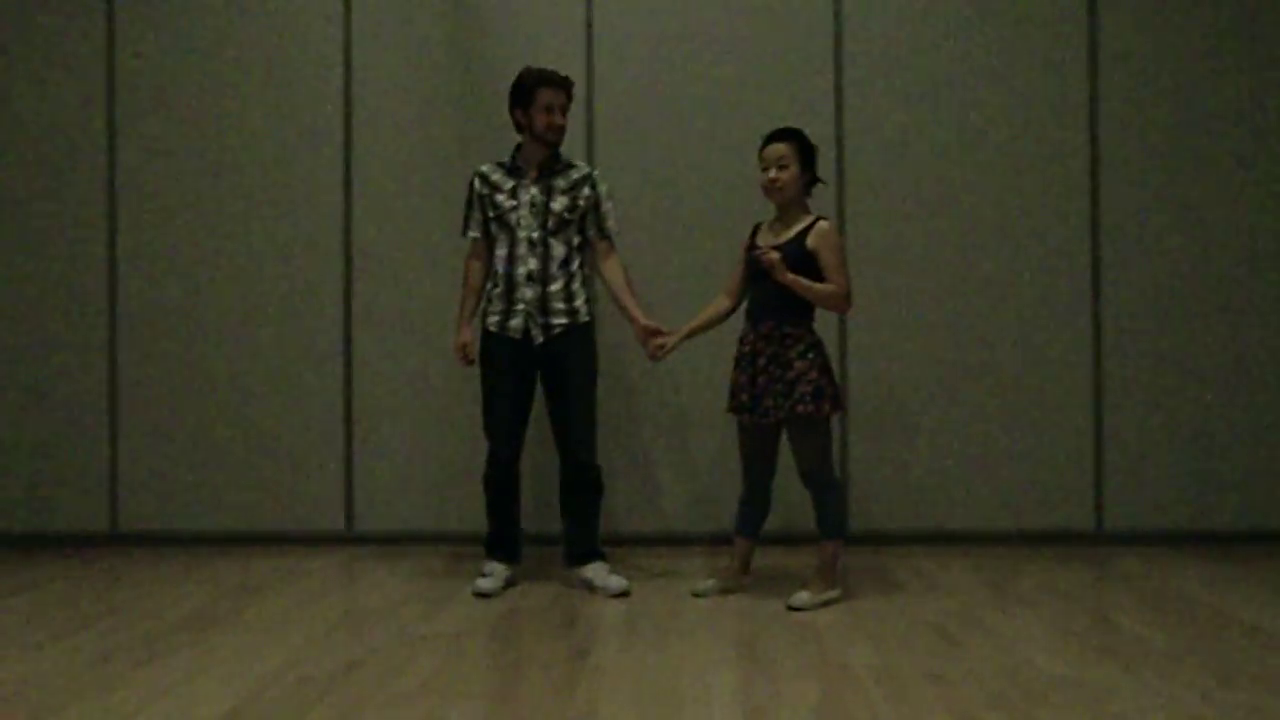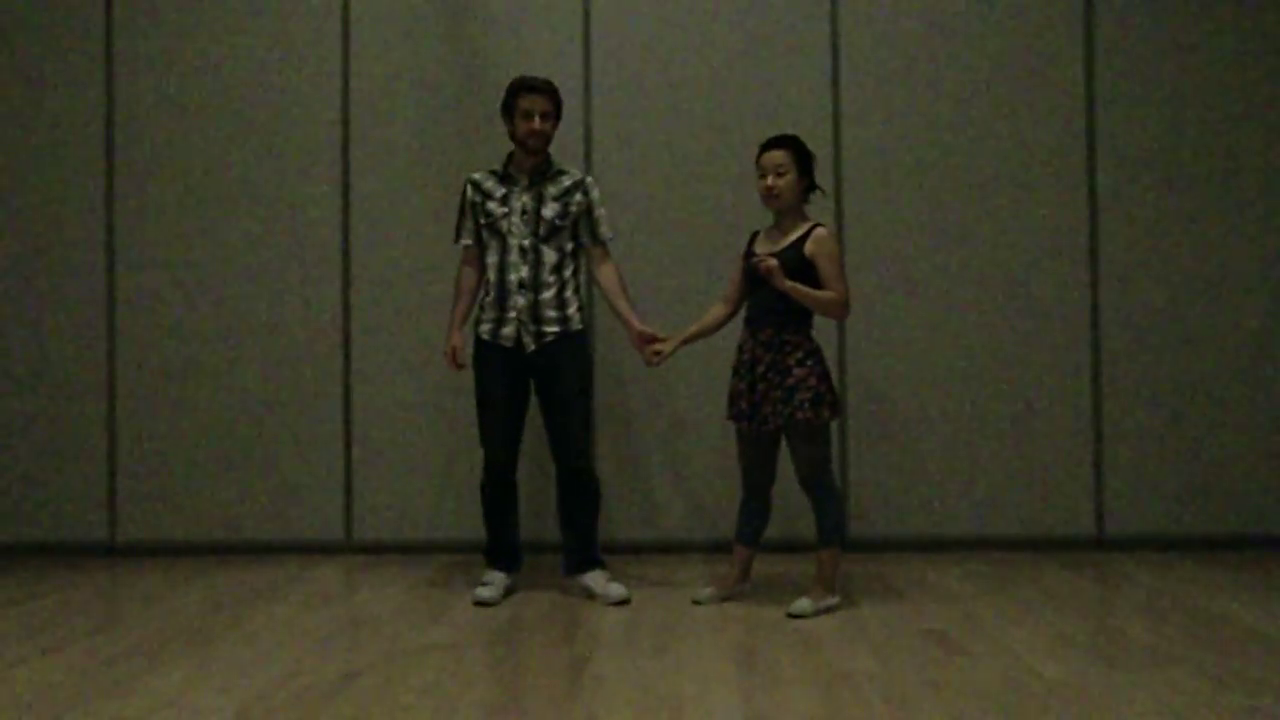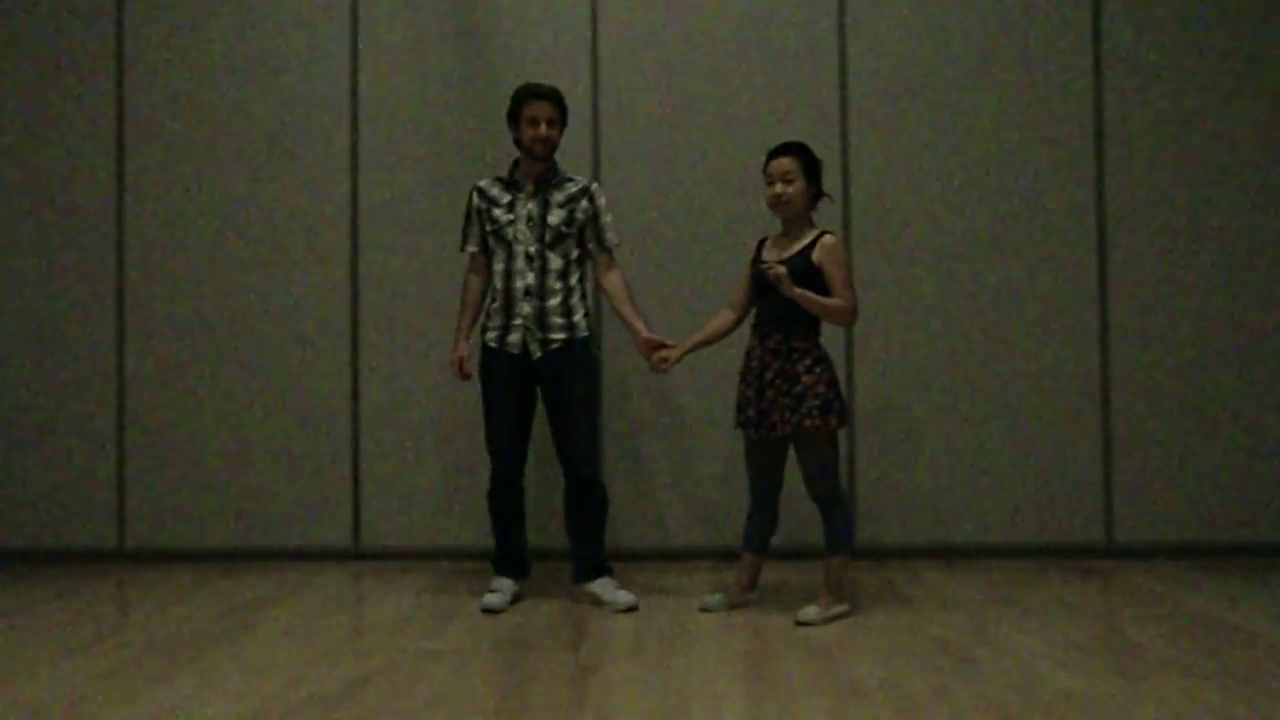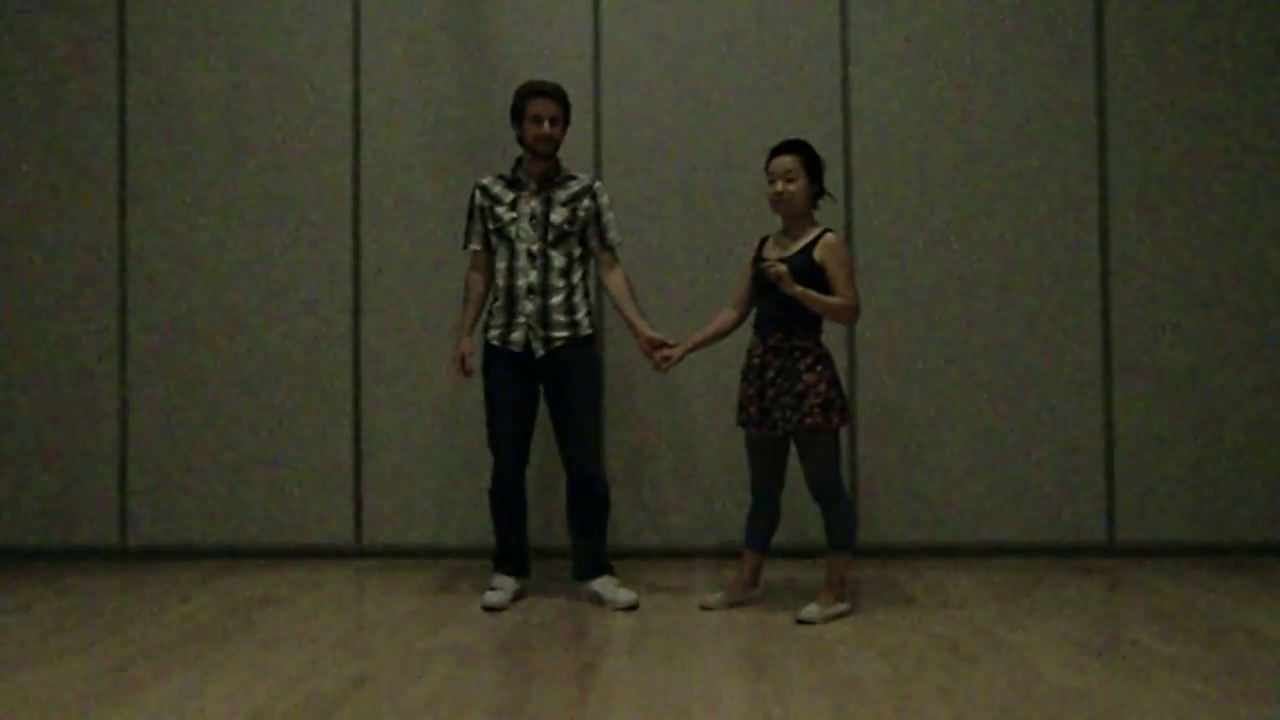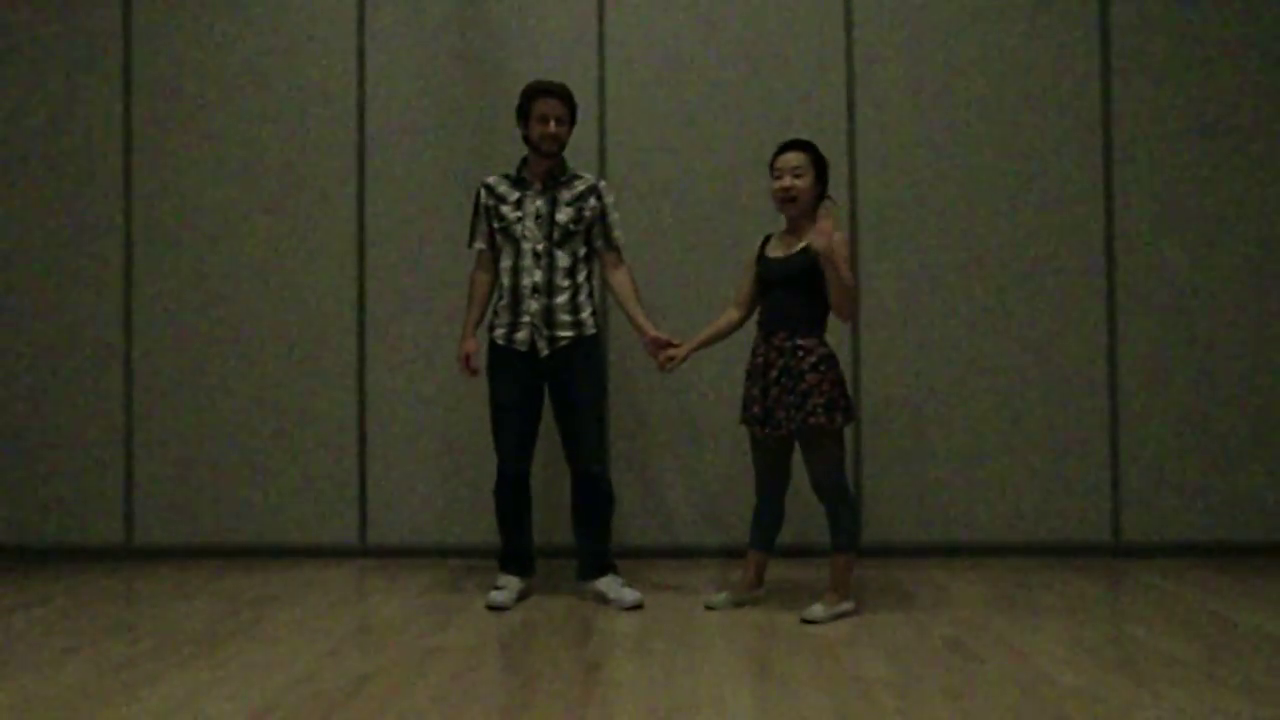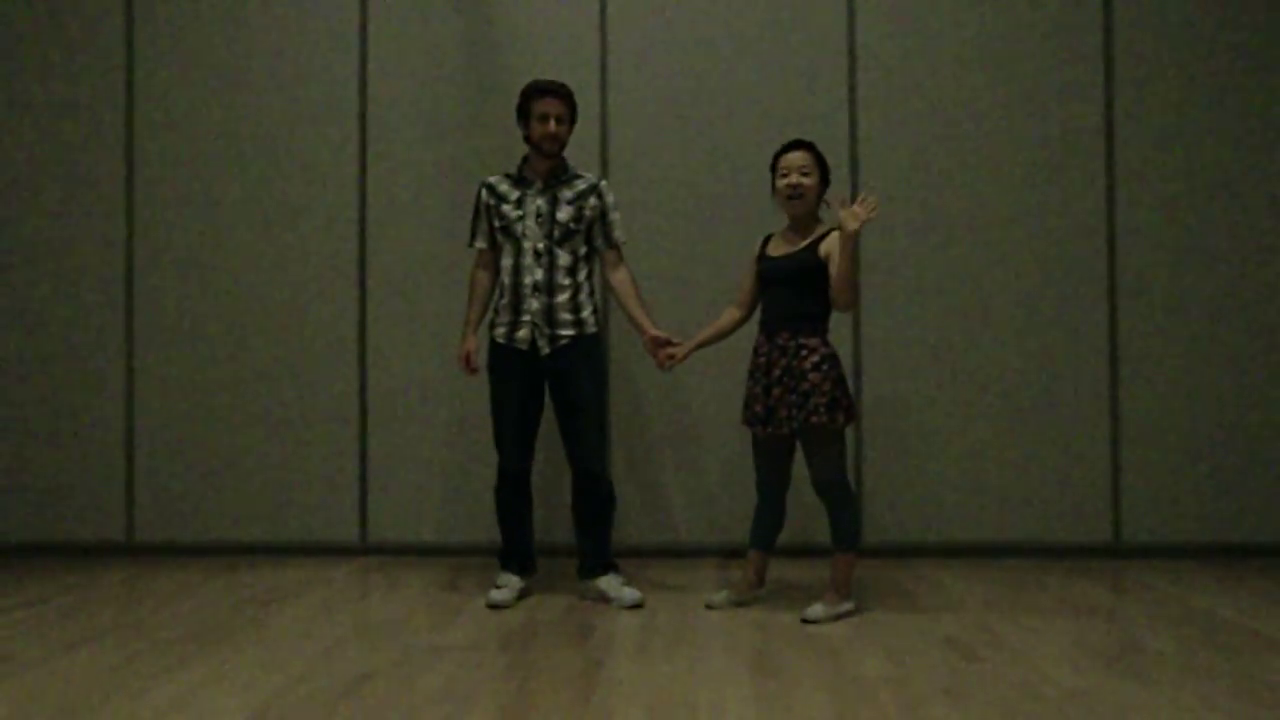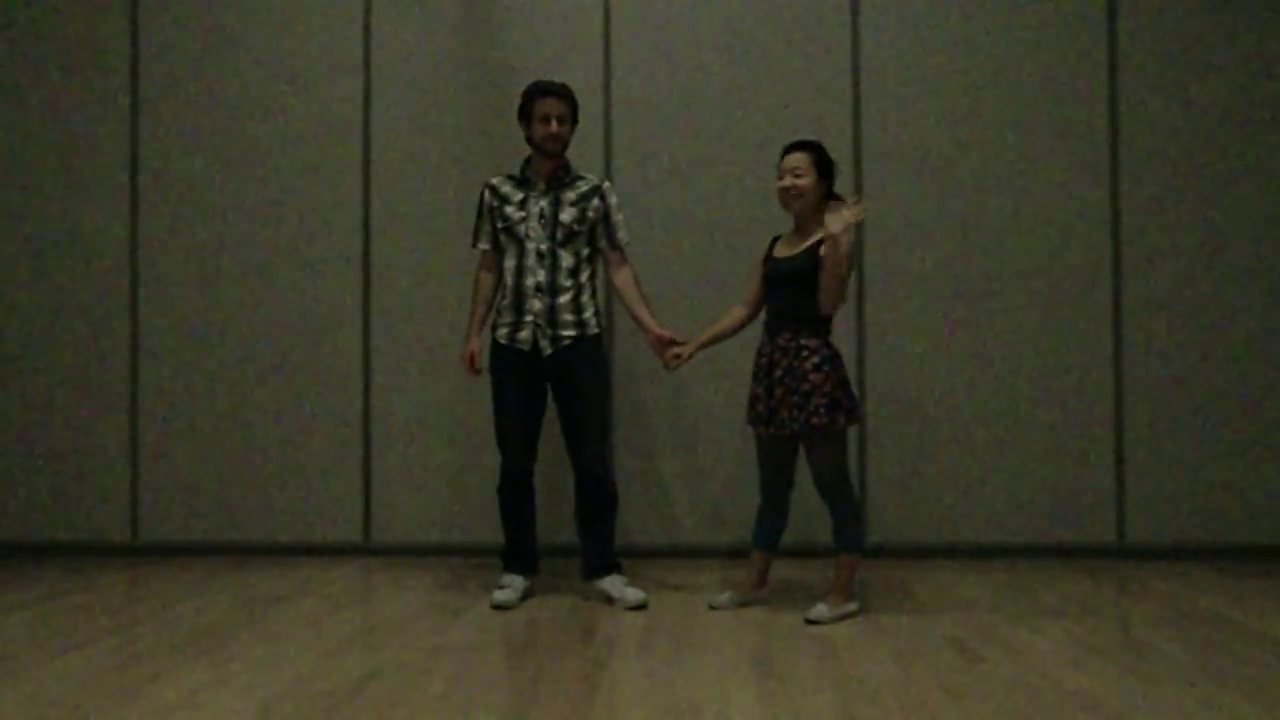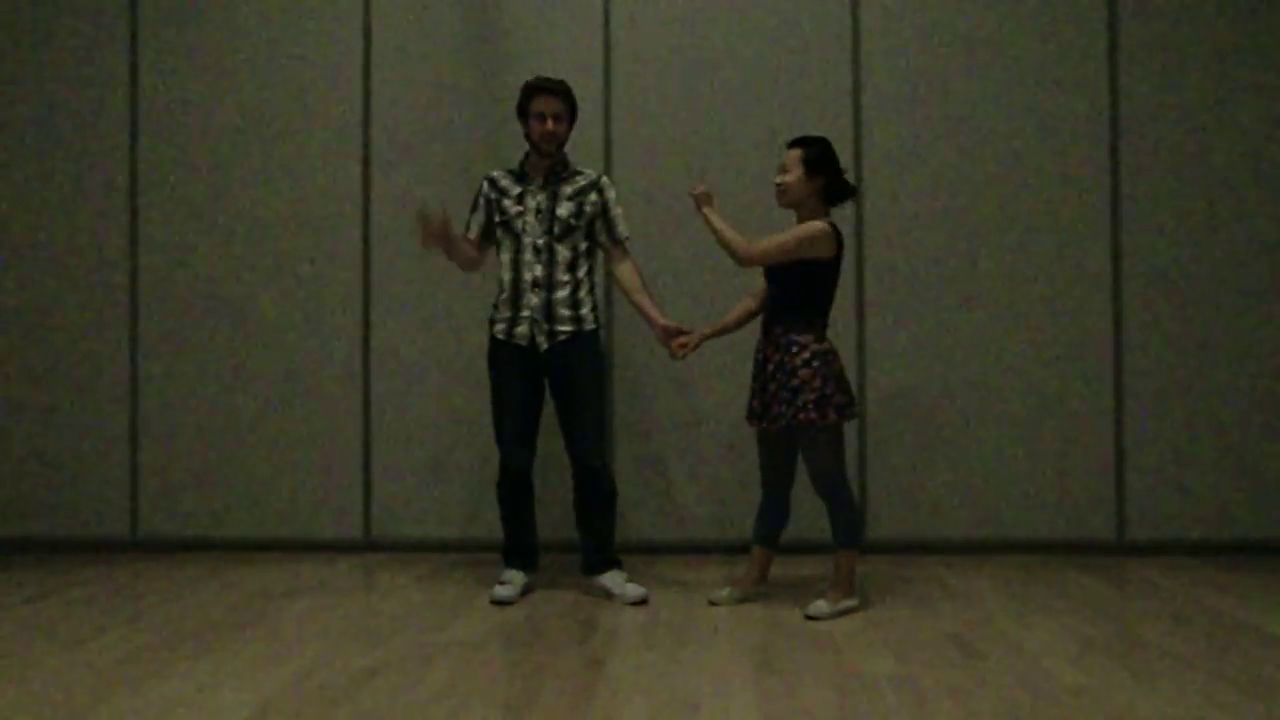
dt=0.4s
person 1, frame 1
left shoulder: (584, 181)
right shoulder: (487, 180)
left elbow: (604, 255)
right elbow: (478, 257)
left wrist: (637, 317)
right wrist: (465, 322)
left hip: (568, 332)
right hip: (504, 332)
left knee: (579, 451)
right knee: (502, 451)
left ankle: (586, 557)
right ankle: (500, 557)
person 1, frame 2
left shoulder: (577, 187)
right shoulder: (480, 187)
left elbow: (600, 260)
right elbow: (471, 264)
left wrist: (632, 323)
right wrist: (455, 328)
left hip: (562, 339)
right hip: (497, 341)
left knee: (575, 458)
right knee: (498, 459)
left ankle: (586, 565)
right ankle: (500, 566)
person 1, frame 3
left shoulder: (583, 194)
right shoulder: (485, 195)
left elbow: (606, 267)
right elbow: (477, 272)
left wrist: (639, 330)
right wrist: (461, 337)
left hip: (568, 345)
right hip: (504, 348)
left knee: (582, 465)
right knee: (505, 467)
left ankle: (594, 572)
right ankle: (508, 572)
person 1, frame 4
left shoulder: (586, 192)
right shoulder: (488, 192)
left elbow: (609, 266)
right elbow: (479, 270)
left wrist: (641, 329)
right wrist: (464, 335)
left hip: (571, 344)
right hip: (506, 346)
left knee: (585, 463)
right knee: (507, 465)
left ankle: (595, 571)
right ankle: (509, 571)
person 1, frame 5
left shoulder: (591, 192)
right shoulder: (493, 192)
left elbow: (613, 265)
right elbow: (484, 268)
left wrist: (646, 328)
right wrist: (468, 333)
left hip: (576, 343)
right hip: (511, 345)
left knee: (589, 463)
right knee: (511, 464)
left ankle: (598, 570)
right ankle: (514, 570)
person 1, frame 6
left shoulder: (592, 191)
right shoulder: (494, 191)
left elbow: (614, 265)
right elbow: (485, 267)
left wrist: (646, 328)
right wrist: (469, 332)
left hip: (577, 342)
right hip: (511, 344)
left knee: (590, 462)
right knee: (512, 463)
left ankle: (600, 569)
right ankle: (514, 569)
person 1, frame 7
left shoulder: (595, 193)
right shoulder: (497, 192)
left elbow: (617, 265)
right elbow: (488, 268)
left wrist: (651, 326)
right wrist: (473, 333)
left hip: (579, 343)
right hip: (514, 344)
left knee: (592, 462)
right knee: (515, 463)
left ankle: (603, 569)
right ankle: (518, 569)
person 1, frame 8
left shoulder: (593, 187)
right shoulder: (496, 186)
left elbow: (618, 258)
right elbow: (473, 256)
left wrist: (655, 317)
right wrist: (445, 241)
left hip: (575, 338)
right hip: (511, 338)
left knee: (590, 456)
right knee: (514, 459)
left ankle: (603, 565)
right ankle: (518, 565)
person 2, frame 1
left shoulder: (819, 232)
right shoulder: (756, 234)
left elbow: (841, 299)
right elbow: (729, 299)
left wrist: (786, 275)
right wrist: (678, 336)
left hip: (798, 358)
right hip: (754, 356)
left knee: (816, 471)
right knee: (754, 473)
left ankle: (827, 578)
right ankle: (738, 567)
person 2, frame 2
left shoulder: (818, 238)
right shoulder: (754, 242)
left elbow: (839, 305)
right elbow: (727, 306)
left wrist: (785, 282)
right wrist: (675, 342)
left hip: (798, 364)
right hip: (753, 363)
left knee: (815, 477)
right knee: (754, 480)
left ankle: (826, 585)
right ankle: (737, 575)
person 2, frame 3
left shoulder: (825, 246)
right shoulder: (762, 248)
left elbow: (847, 312)
right elbow: (734, 313)
left wrist: (793, 289)
right wrist: (681, 349)
left hip: (805, 371)
right hip: (761, 370)
left knee: (824, 485)
right knee: (762, 487)
left ankle: (834, 593)
right ankle: (744, 583)
person 2, frame 4
left shoulder: (827, 244)
right shoulder: (763, 247)
left elbow: (849, 311)
right elbow: (736, 311)
left wrist: (794, 288)
right wrist: (684, 348)
left hip: (806, 368)
right hip: (762, 368)
left knee: (824, 483)
right knee: (763, 485)
left ankle: (836, 591)
right ankle: (746, 581)
person 2, frame 5
left shoulder: (829, 240)
right shoulder: (766, 246)
left elbow: (847, 308)
right elbow: (739, 310)
left wrist: (825, 255)
right wrist: (688, 348)
left hip: (810, 366)
right hip: (766, 366)
left knee: (829, 482)
right knee: (768, 485)
left ankle: (840, 592)
right ankle: (751, 581)
person 2, frame 6
left shoulder: (829, 241)
right shoulder: (766, 245)
left elbow: (844, 301)
right elbow: (740, 309)
left wrist: (849, 238)
right wrist: (689, 347)
left hip: (812, 365)
right hip: (768, 365)
left knee: (829, 482)
right knee: (769, 484)
left ankle: (841, 591)
right ankle: (751, 580)
person 2, frame 7
left shoulder: (829, 244)
right shoulder: (775, 246)
left elbow: (829, 304)
right elbow: (747, 308)
left wrist: (836, 240)
right wrist: (694, 346)
left hip: (814, 366)
right hip: (771, 366)
left knee: (832, 482)
right knee: (773, 484)
left ankle: (845, 591)
right ankle: (755, 581)
person 2, frame 8
left shoulder: (819, 233)
right shoulder: (795, 239)
left elbow: (745, 254)
right elbow: (759, 299)
left wrist: (707, 211)
right wrist: (702, 335)
left hip: (809, 365)
right hip: (775, 363)
left knee: (828, 479)
right knee: (774, 481)
left ankle: (844, 587)
right ankle: (755, 576)
